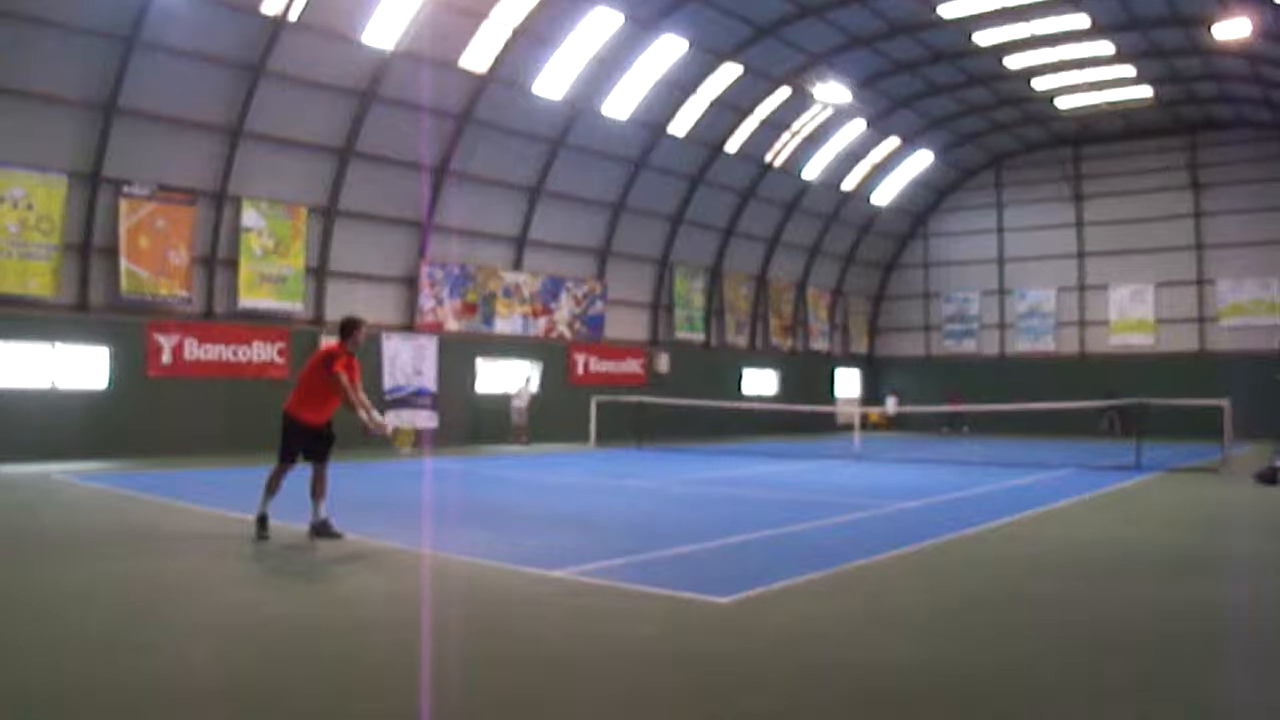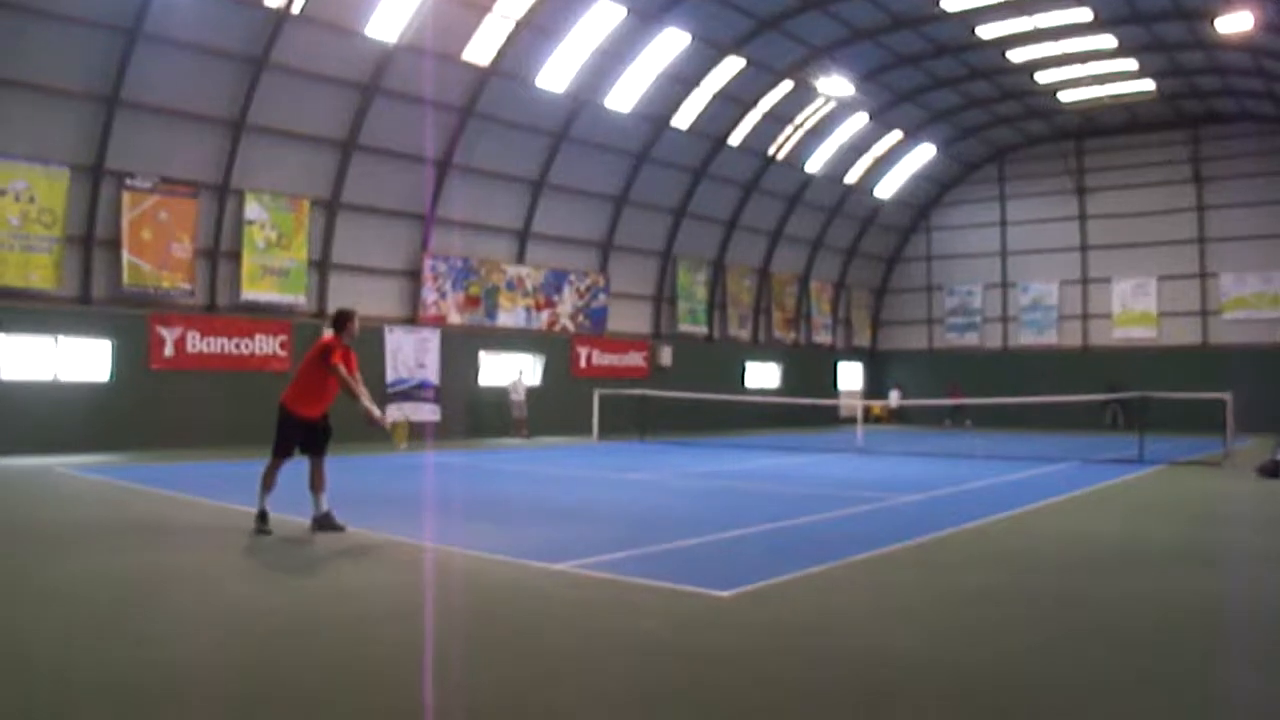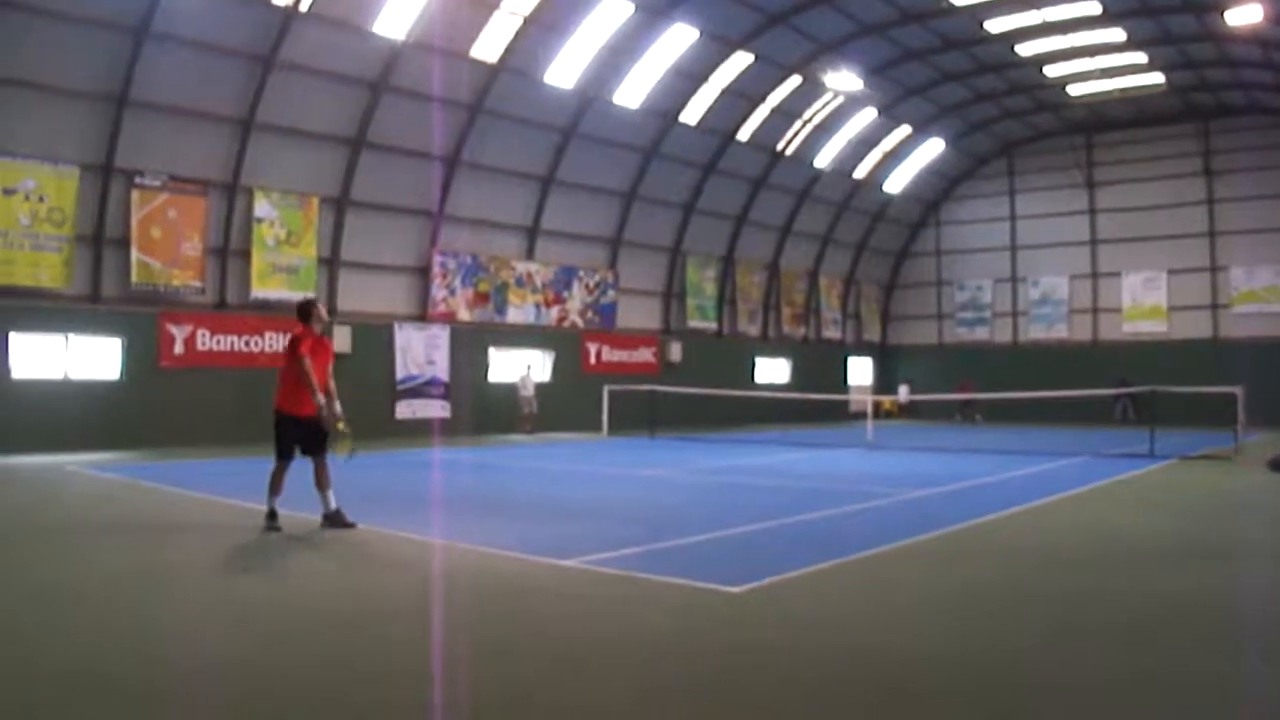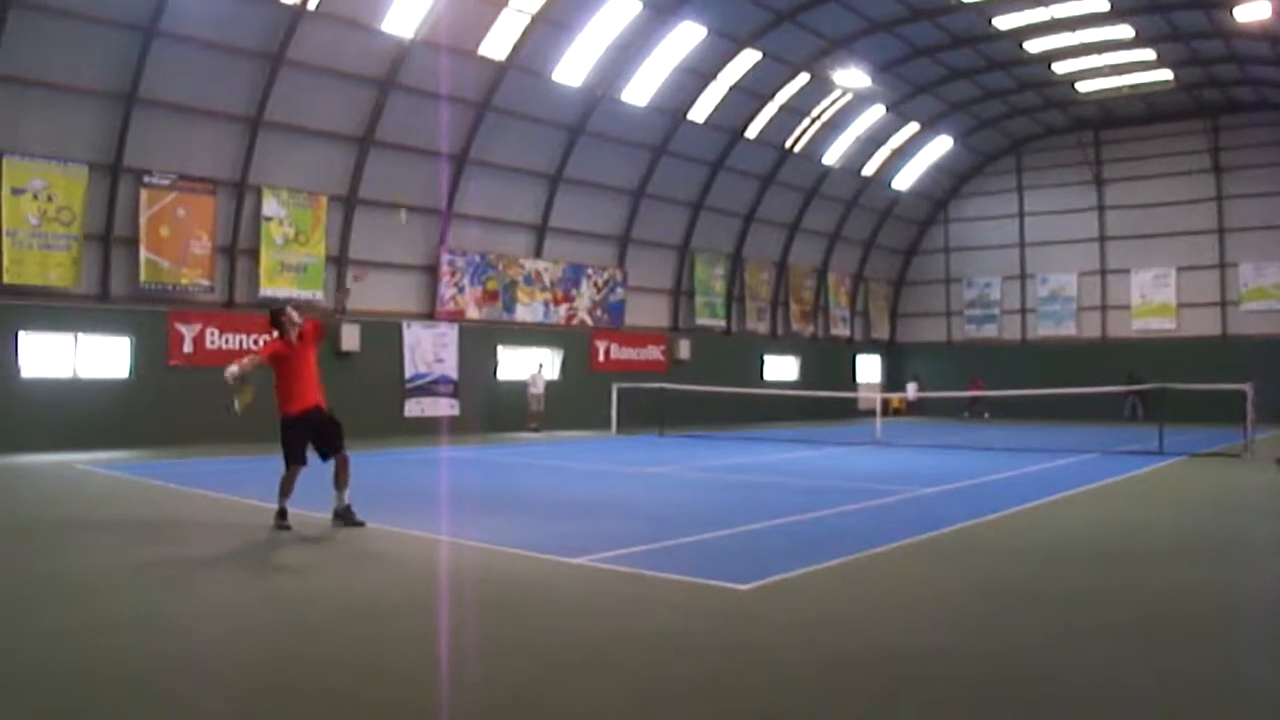
dt=0.4s
person 1, frame 1
left shoulder: (352, 361)
right shoulder: (333, 354)
left elbow: (358, 393)
right elbow: (344, 390)
left wrist: (376, 417)
right wrist: (365, 418)
left hip: (320, 420)
right hip: (298, 417)
left knee: (321, 467)
right knee: (284, 466)
left ankle: (319, 521)
right ankle: (262, 516)
person 1, frame 2
left shoulder: (348, 354)
right shoulder: (329, 347)
left elbow: (358, 385)
right elbow: (345, 382)
left wrist: (376, 411)
right wrist: (369, 408)
left hip: (316, 414)
right hip: (294, 411)
left knee: (318, 461)
right knee: (278, 460)
left ankle: (321, 514)
right ankle: (262, 512)
person 1, frame 3
left shoulder: (325, 343)
right shoulder: (300, 337)
left elbow: (329, 377)
right elbow: (307, 372)
left wrist: (336, 407)
right wrist: (320, 401)
left hip: (311, 412)
right hip: (289, 412)
left knee: (321, 460)
right knee: (284, 463)
left ankle: (330, 511)
right ankle: (271, 512)
person 1, frame 4
left shoulder: (310, 333)
right shoulder: (275, 347)
left elbow: (336, 314)
right elbow: (253, 360)
right wrist: (234, 368)
left hip: (318, 409)
right hip: (293, 416)
left knee: (342, 457)
right knee: (294, 468)
left ankle: (343, 509)
right ankle: (281, 511)
